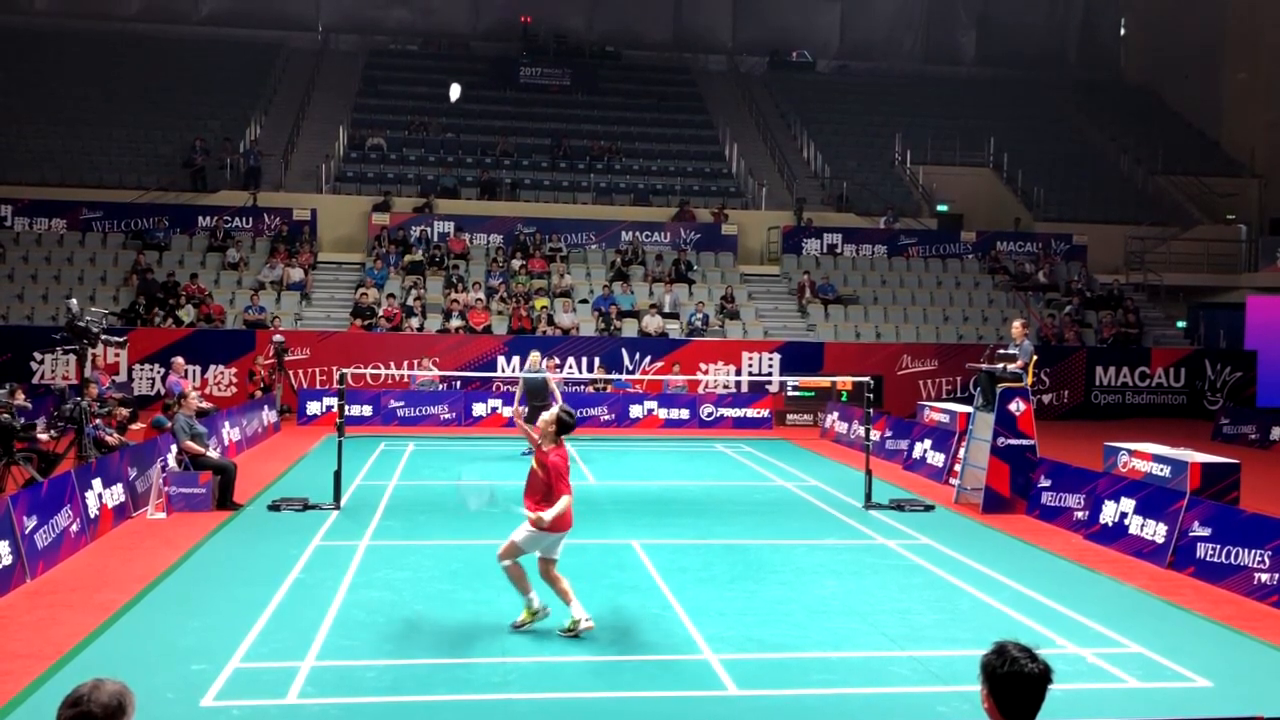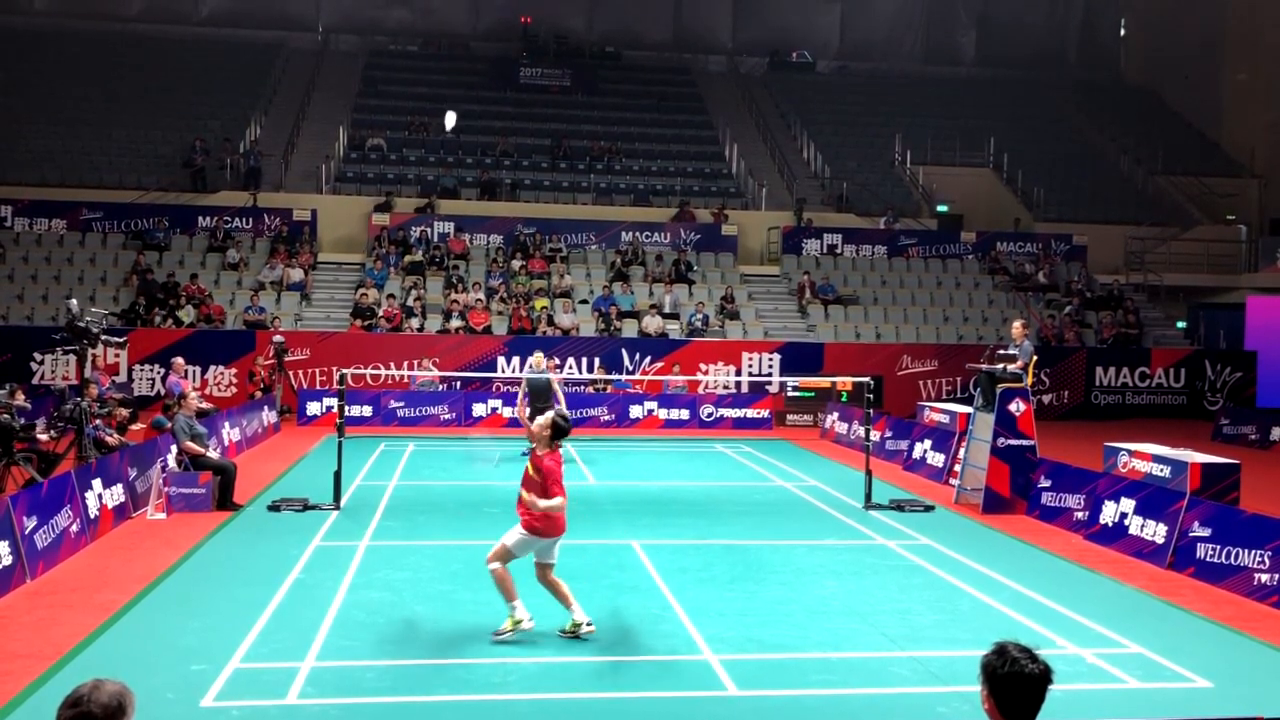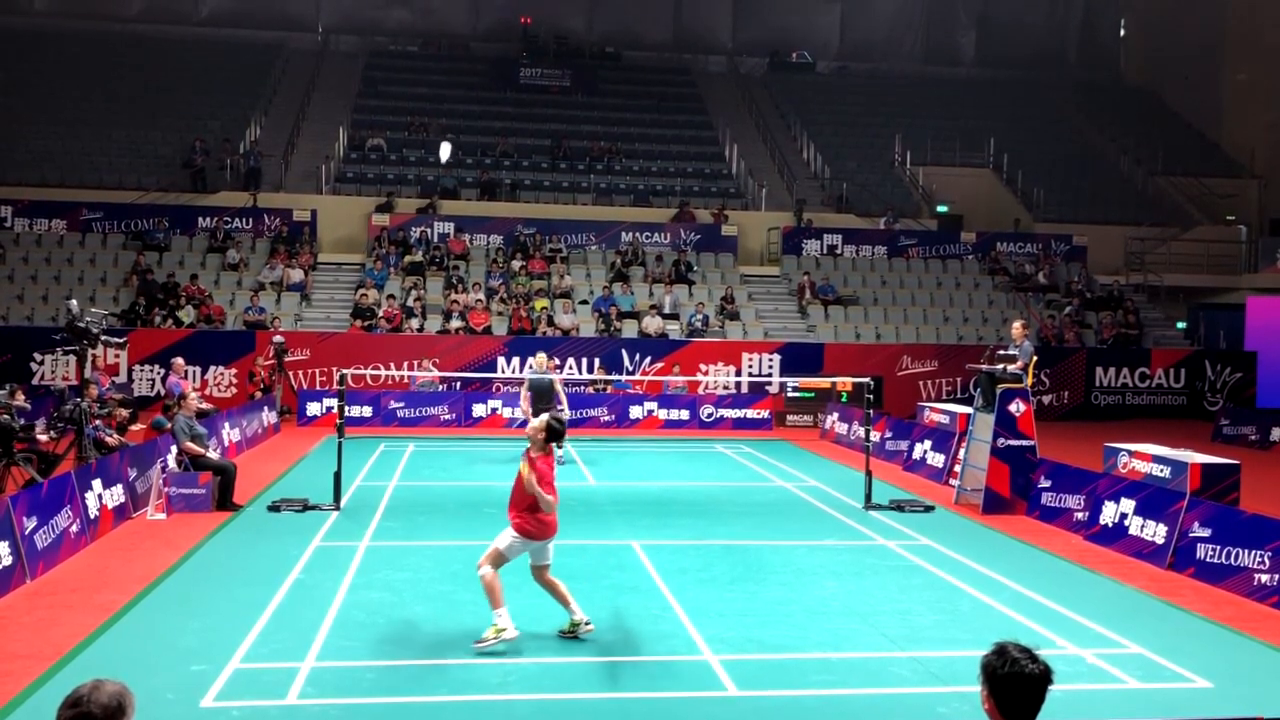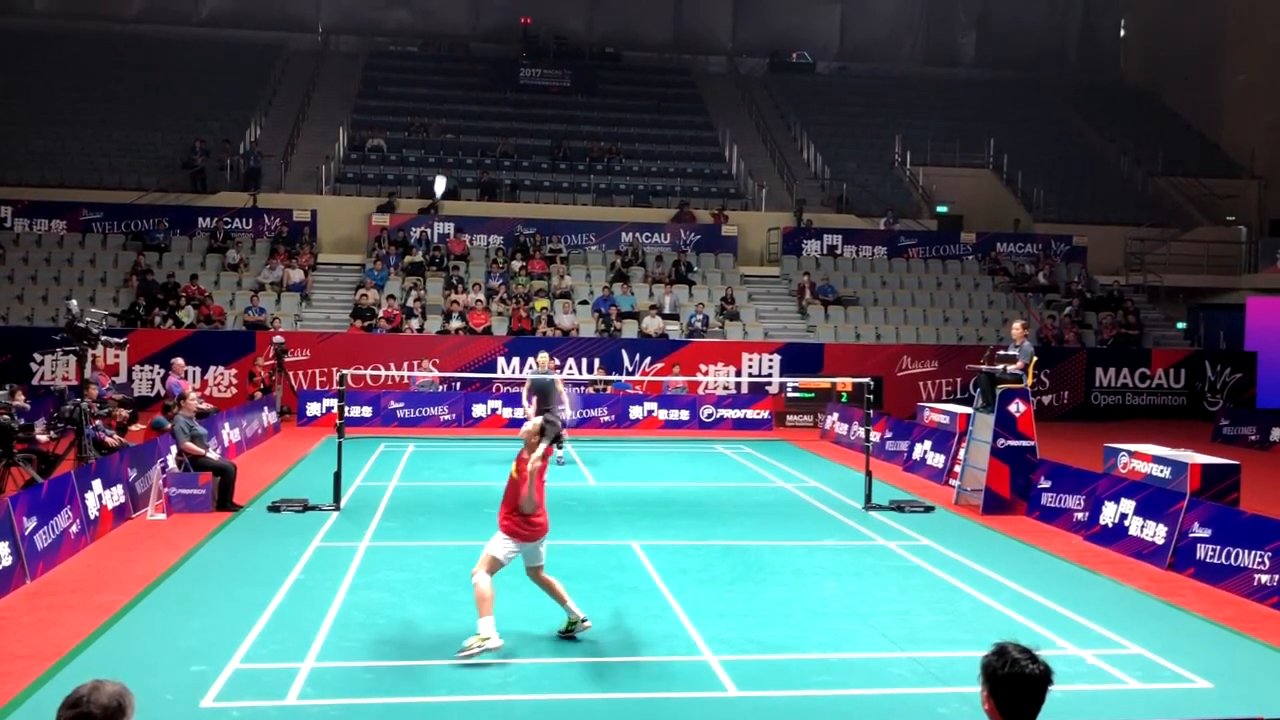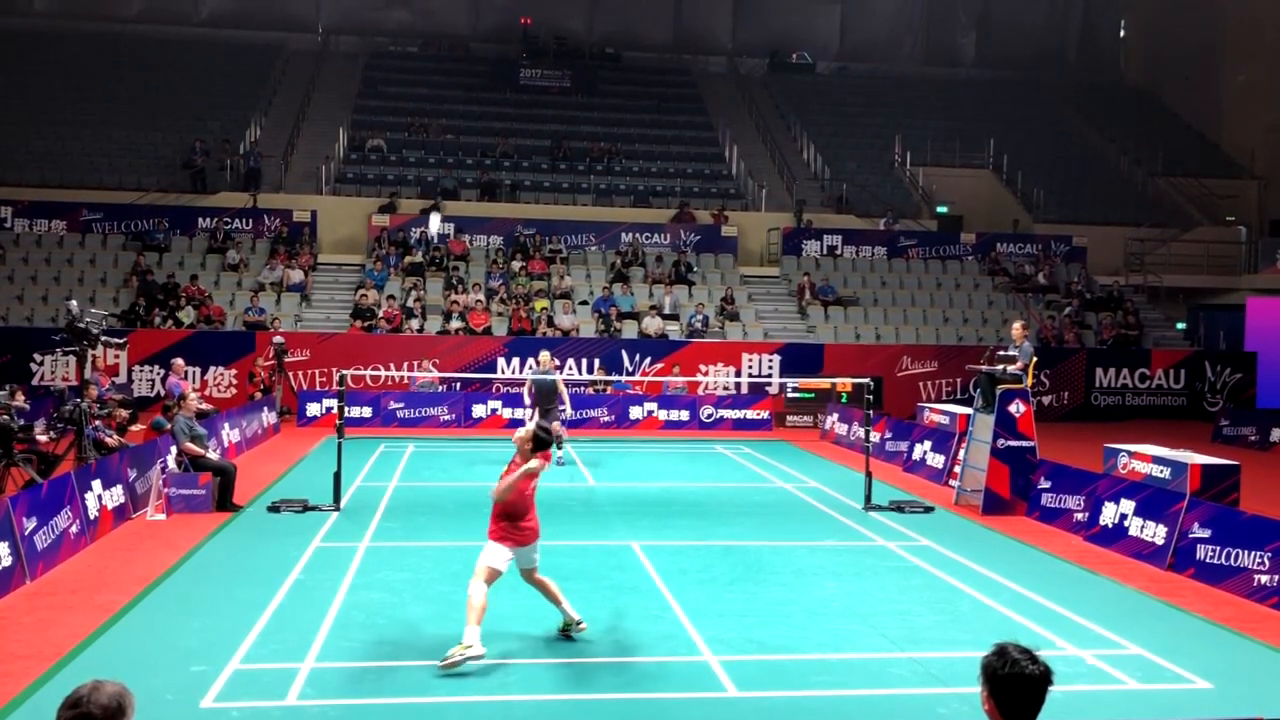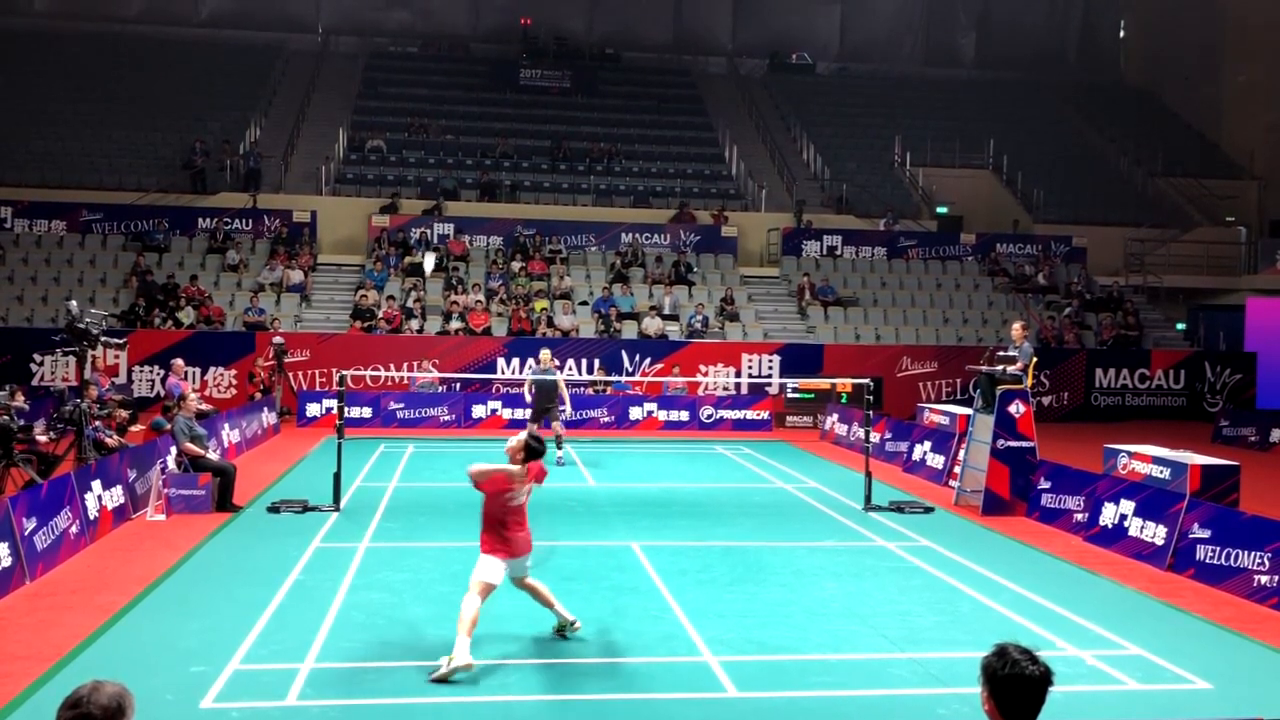
dt=0.2s
person 1, frame 1
left shoulder: (554, 460)
right shoulder: (548, 444)
left elbow: (567, 498)
right elbow: (538, 444)
left wrist: (550, 514)
right wrist: (523, 427)
left hip: (545, 521)
right hip: (556, 522)
left knee: (505, 556)
right knee: (548, 572)
left ankle: (533, 607)
right ankle: (580, 617)
person 1, frame 2
left shoulder: (549, 464)
right shoulder: (543, 447)
left elbow: (561, 503)
right elbow: (535, 440)
left wrist: (542, 504)
left hip: (537, 525)
right hip: (550, 526)
left knee: (494, 560)
right knee: (545, 575)
left ankle: (518, 616)
right ankle: (581, 620)
person 1, frame 3
left shoulder: (541, 467)
right shoulder: (540, 448)
left elbow: (551, 507)
right elbow: (531, 437)
left wrist: (535, 489)
right wrist: (529, 417)
left hip: (527, 527)
right hip: (542, 527)
left knee: (486, 565)
right knee: (542, 576)
left ankle: (502, 625)
right ankle: (579, 619)
person 1, frame 4
left shoulder: (531, 467)
right shoulder: (540, 449)
left elbow: (528, 507)
left wrist: (532, 474)
left hip: (517, 529)
right hip: (535, 528)
left knee: (481, 573)
right knee: (537, 574)
left ankle: (487, 634)
right ankle: (577, 617)
person 1, frame 5
left shoulder: (519, 473)
right shoulder: (540, 456)
left elbow: (497, 495)
left wrist: (522, 472)
left hip: (506, 536)
right hip: (528, 531)
left knee: (479, 584)
right knee: (532, 576)
left ankle: (470, 643)
right ankle: (572, 619)
person 1, frame 6
left shoulder: (502, 480)
right shoulder: (534, 469)
left elbow: (473, 471)
right elbow: (541, 475)
left wrist: (504, 469)
left hip: (498, 548)
right hip: (520, 542)
left knee: (473, 597)
right knee: (523, 581)
left ankle: (460, 653)
right ankle: (566, 619)
